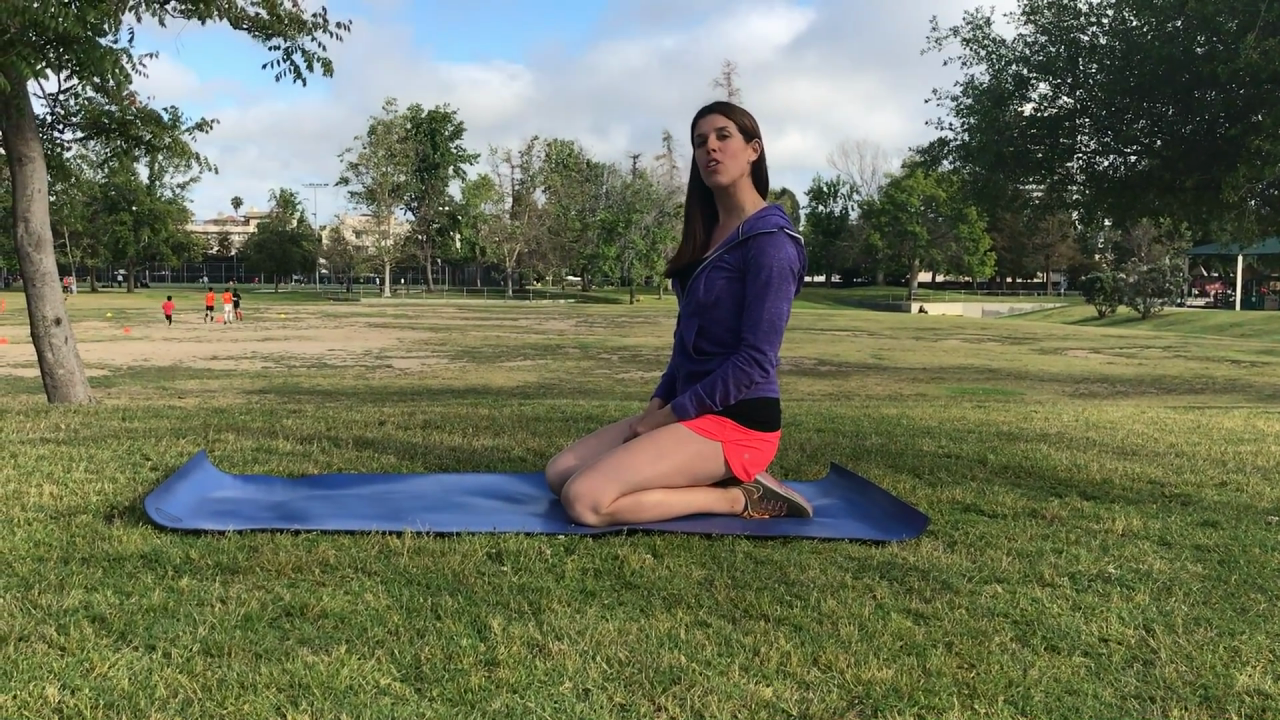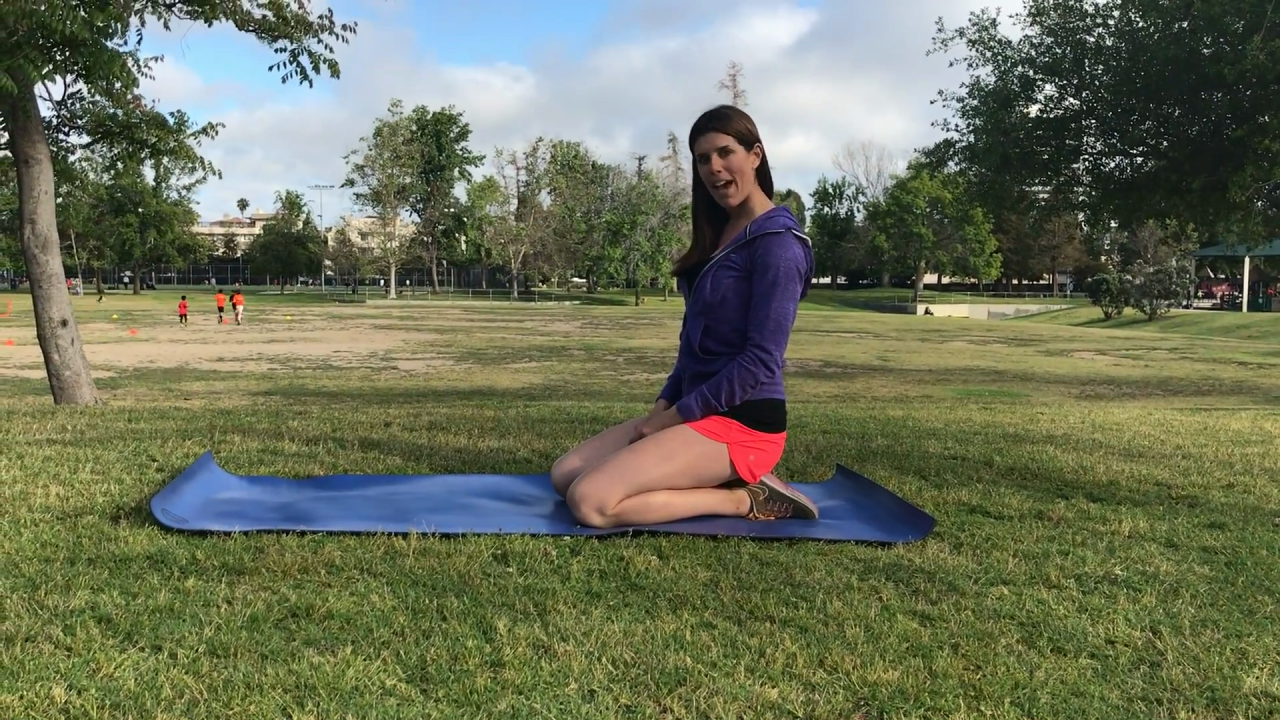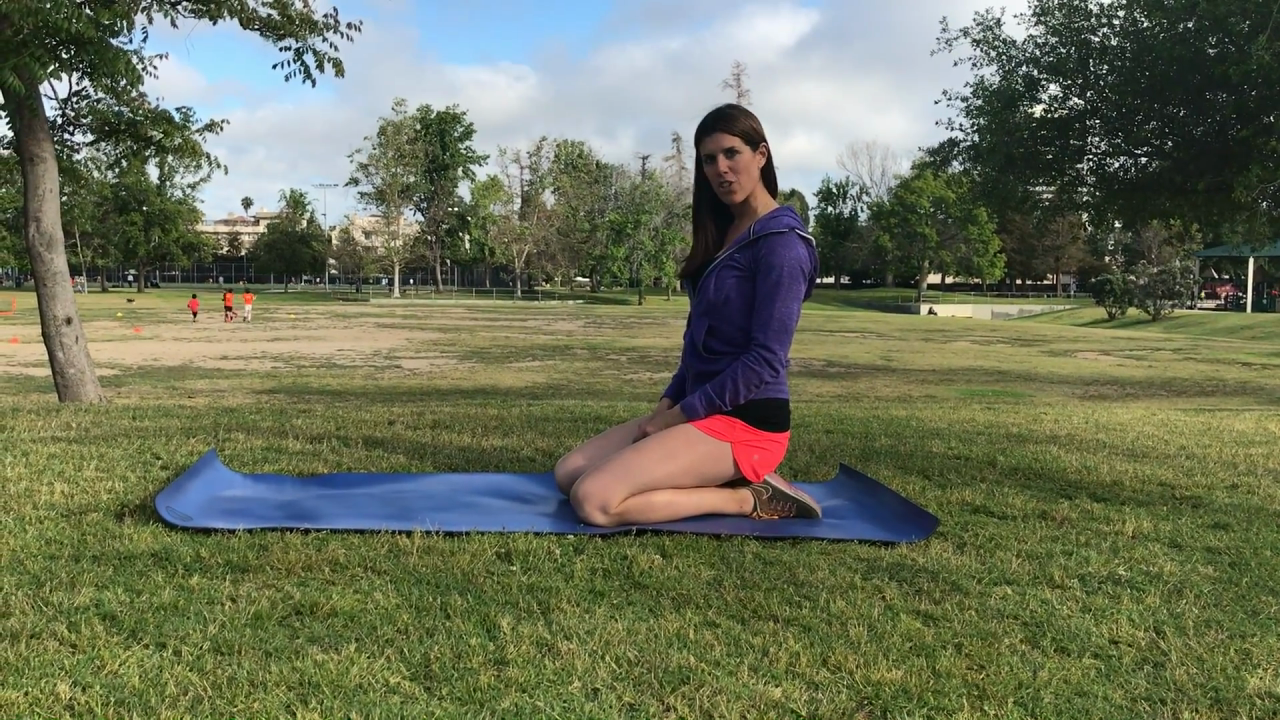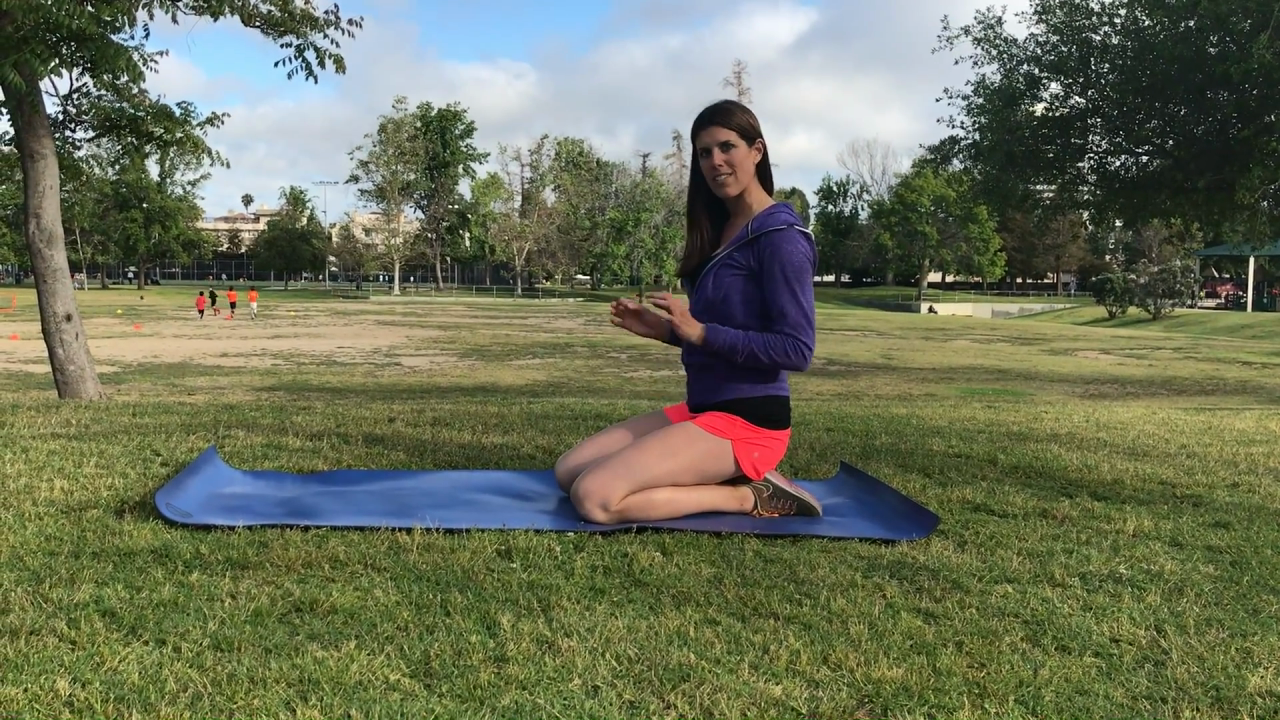
dt=0.4s
person 1, frame 1
left shoulder: (770, 241)
right shoulder: (708, 233)
left elbow: (756, 360)
left wrist: (668, 416)
right wrist: (656, 404)
left hip: (737, 420)
right hip: (693, 408)
left knee: (584, 500)
right knee: (559, 473)
left ankle: (739, 497)
right ankle: (725, 481)
person 1, frame 2
left shoulder: (777, 242)
right shoulder: (717, 235)
left elbow: (761, 360)
left wrist: (674, 416)
right wrist: (662, 405)
left hip: (742, 422)
right hip: (699, 409)
left knee: (590, 500)
right knee: (564, 473)
left ankle: (744, 498)
right ankle: (728, 483)
person 1, frame 3
left shoulder: (781, 243)
right shoulder: (724, 234)
left elbow: (766, 359)
left wrist: (678, 415)
right wrist: (666, 404)
left hip: (747, 421)
right hip: (705, 409)
left knee: (593, 499)
right knee: (568, 472)
left ankle: (747, 497)
right ankle: (732, 481)
person 1, frame 4
left shoulder: (780, 237)
right shoulder: (719, 230)
left elbow: (796, 349)
left wrist: (699, 331)
right wrist: (664, 329)
left hip: (748, 420)
right hip: (703, 407)
left knee: (594, 497)
right knee: (568, 469)
left ankle: (748, 495)
right ankle: (733, 479)
